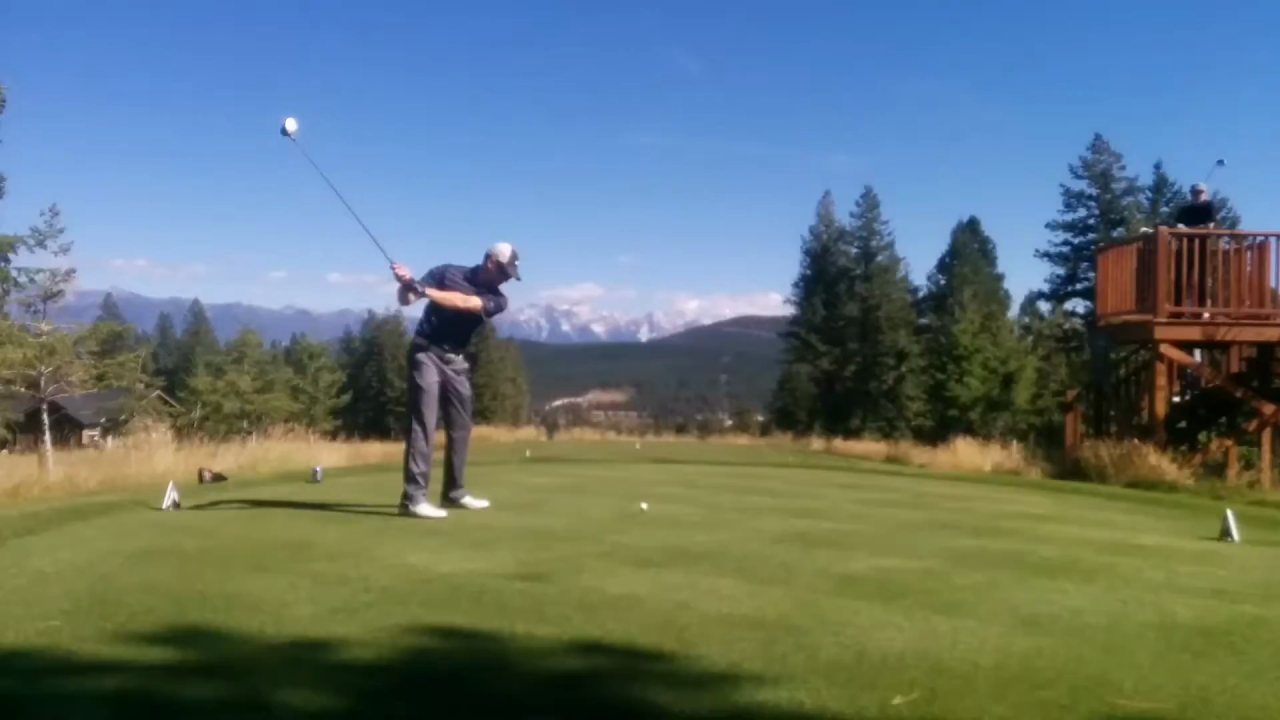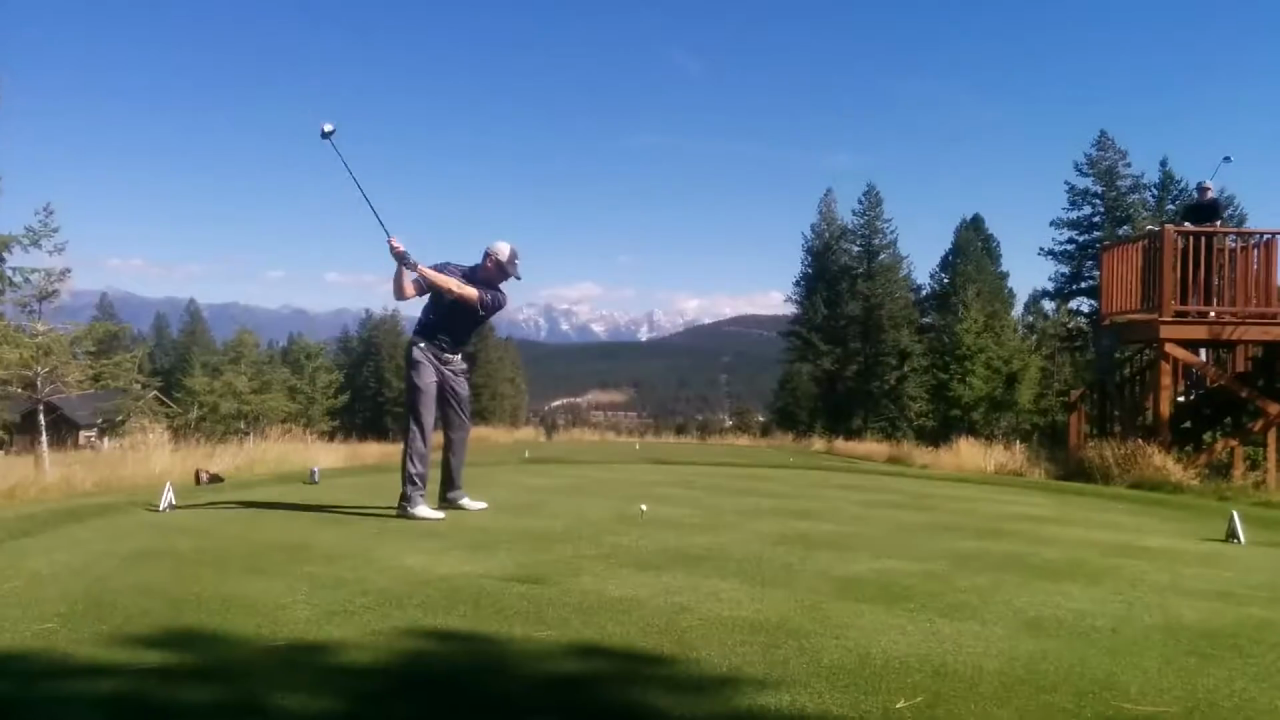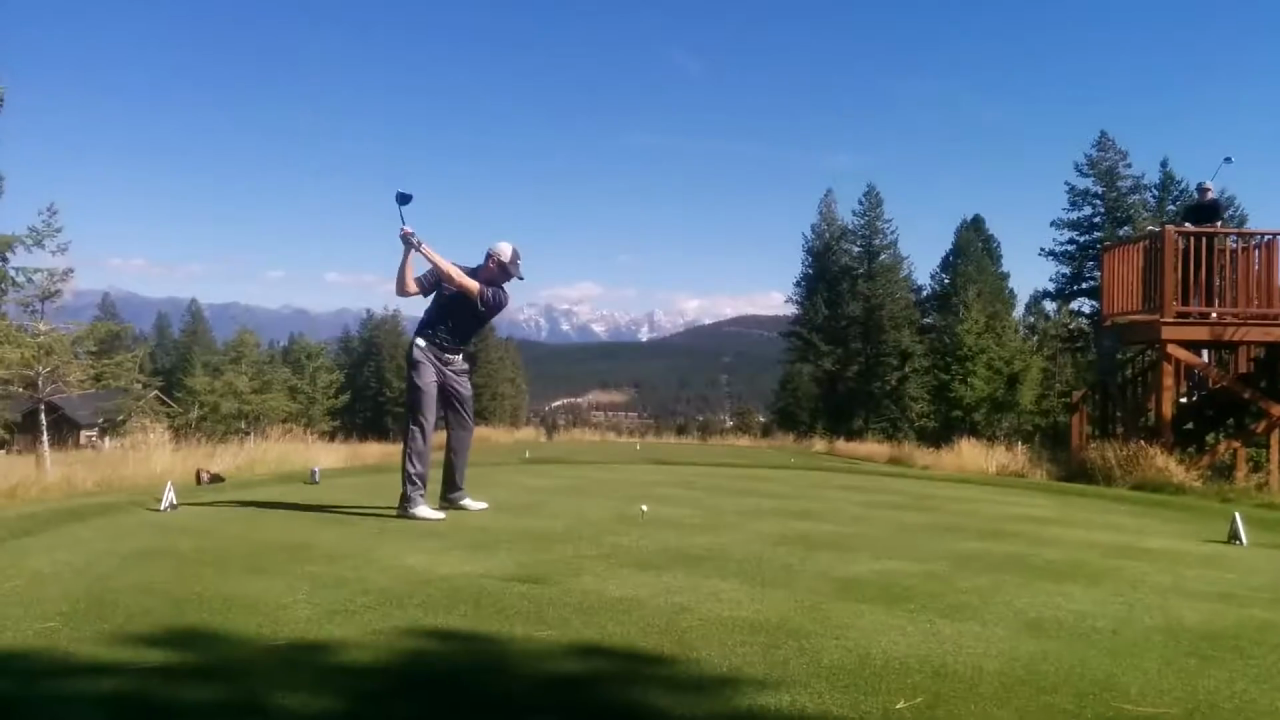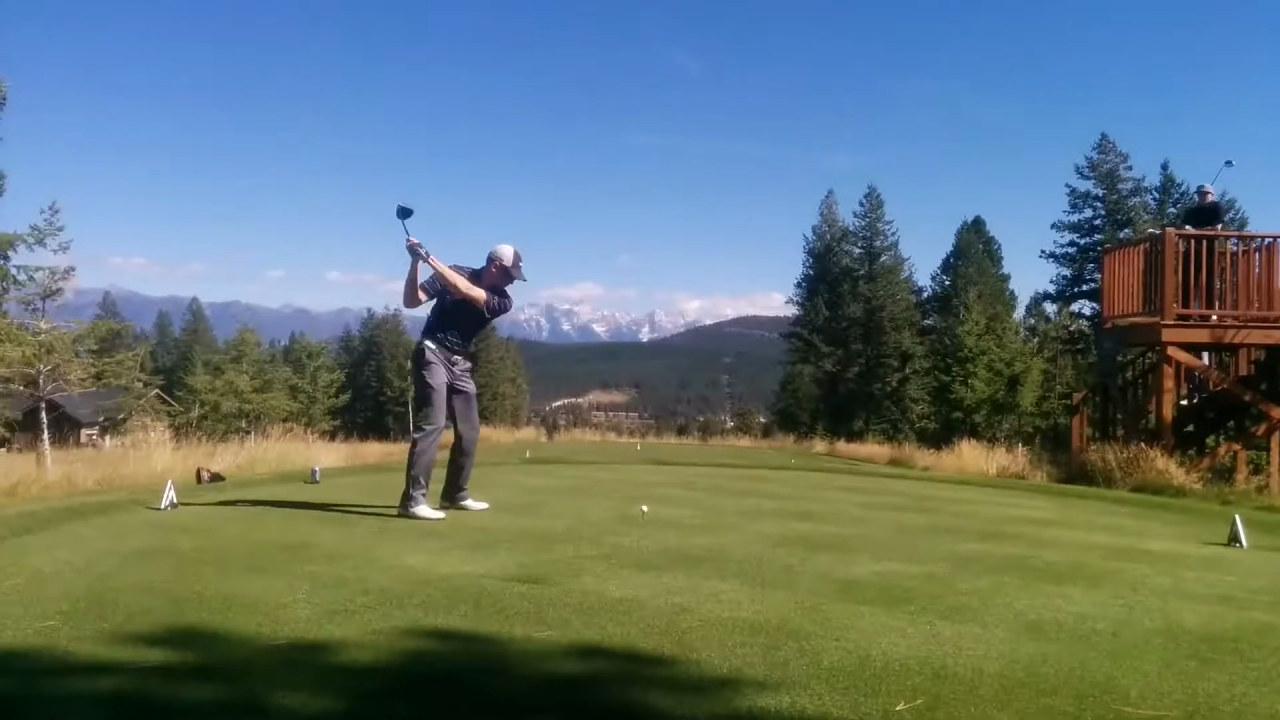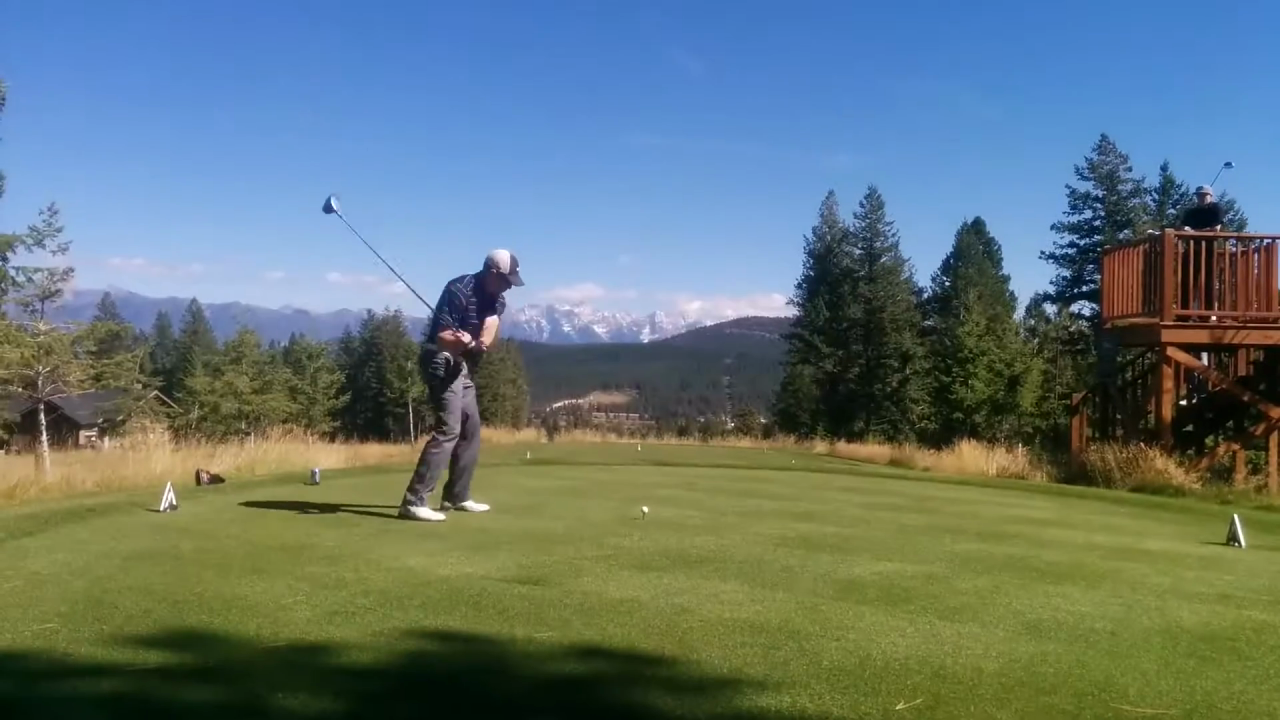
dt=0.1s
person 1, frame 1
left shoulder: (497, 301)
right shoulder: (447, 273)
left elbow: (463, 302)
right elbow: (406, 299)
left wrist: (424, 289)
right wrist: (405, 280)
left hip: (455, 361)
right hip: (426, 353)
left knee: (460, 428)
right knee: (423, 425)
left ankle: (454, 493)
right ankle: (413, 497)
person 1, frame 2
left shoulder: (496, 298)
right shoulder: (446, 270)
left elbow: (456, 290)
right elbow: (402, 293)
left wrist: (416, 266)
right wrist: (401, 263)
left hip: (453, 361)
right hip: (424, 353)
left knee: (458, 429)
right knee: (421, 426)
left ankle: (452, 494)
right ankle: (411, 499)
person 1, frame 3
left shoulder: (497, 297)
right shoulder: (446, 270)
left elbow: (459, 280)
right elbow: (404, 290)
left wrist: (424, 250)
right wrist: (409, 251)
left hip: (454, 362)
right hip: (425, 353)
left knee: (461, 429)
right knee: (420, 425)
left ankle: (453, 494)
right ankle: (411, 499)
person 1, frame 4
left shoulder: (501, 301)
right shoulder: (454, 273)
left elbow: (465, 290)
right elbow: (411, 301)
left wrist: (431, 261)
right wrist: (416, 262)
left hip: (460, 363)
right hip: (432, 355)
left knee: (469, 430)
right knee: (431, 425)
left ankle: (455, 494)
right ankle: (413, 499)
person 1, frame 5
left shoulder: (497, 300)
right shoulder: (458, 289)
left elbow: (488, 333)
right elbow: (441, 338)
left wrist: (473, 342)
right wrist: (461, 341)
left hip: (460, 366)
right hip: (442, 361)
left knee: (470, 430)
right knee: (447, 430)
left ankle: (456, 495)
right ankle: (415, 499)
